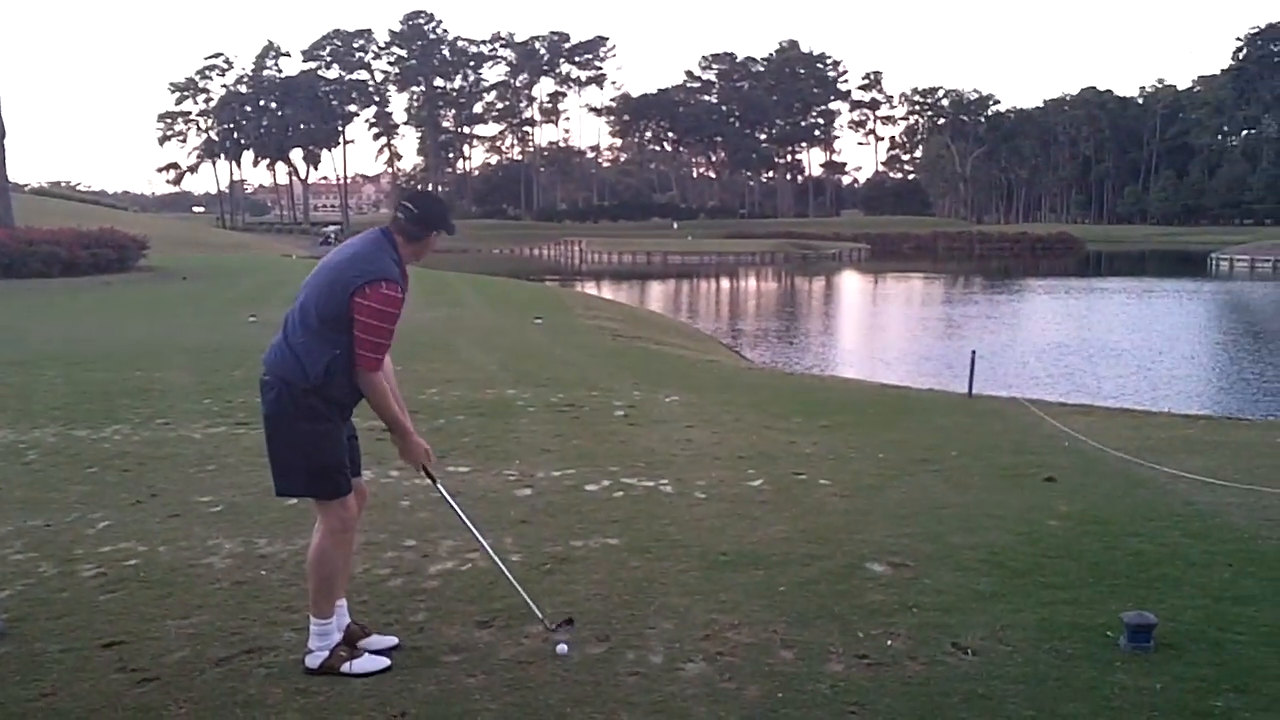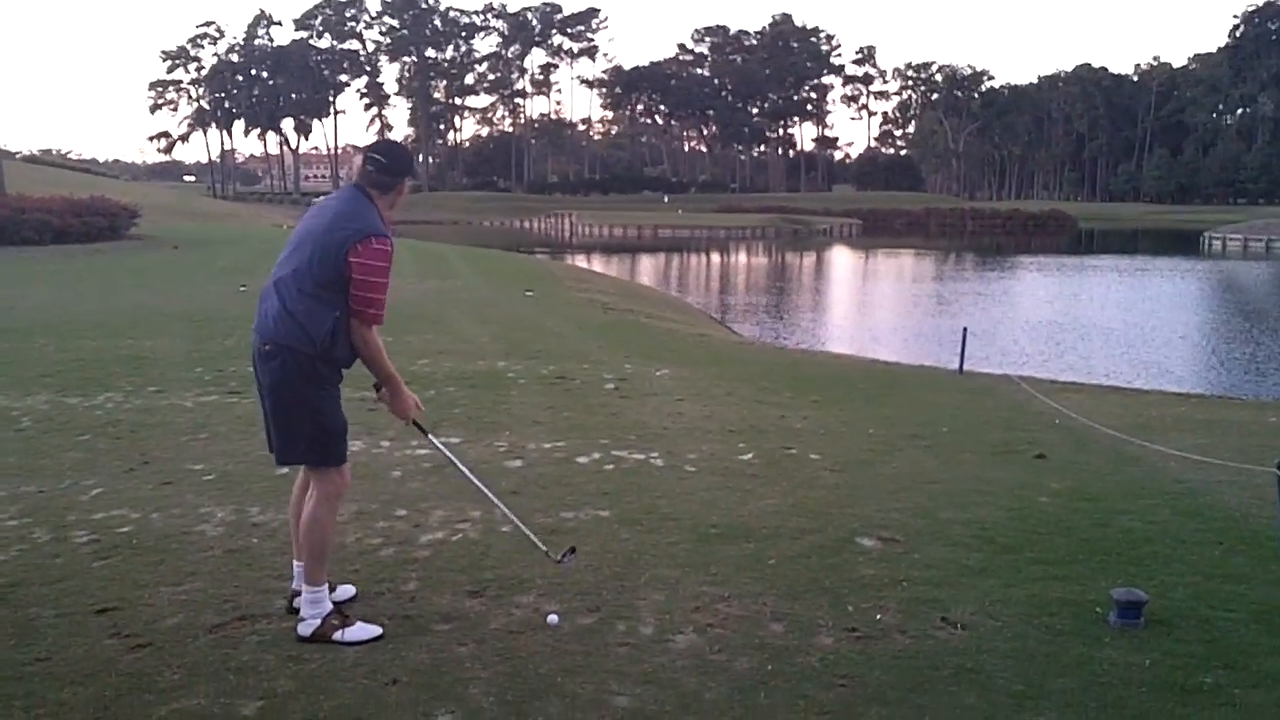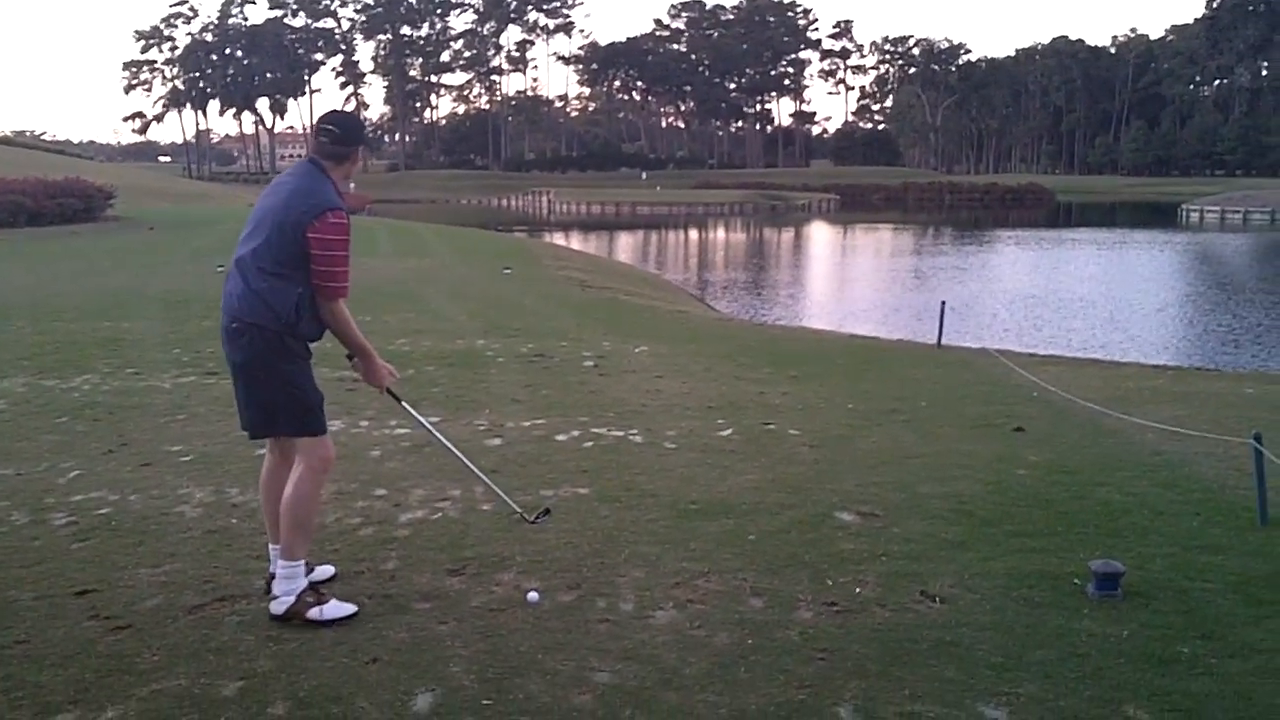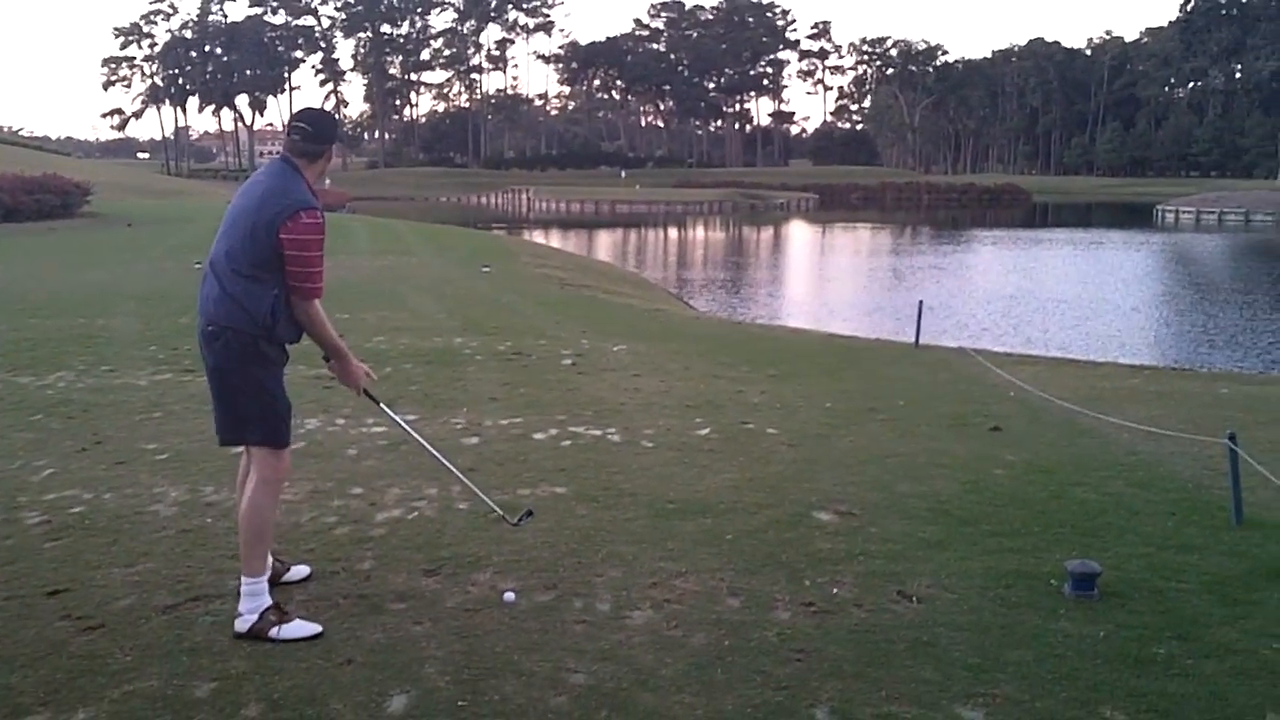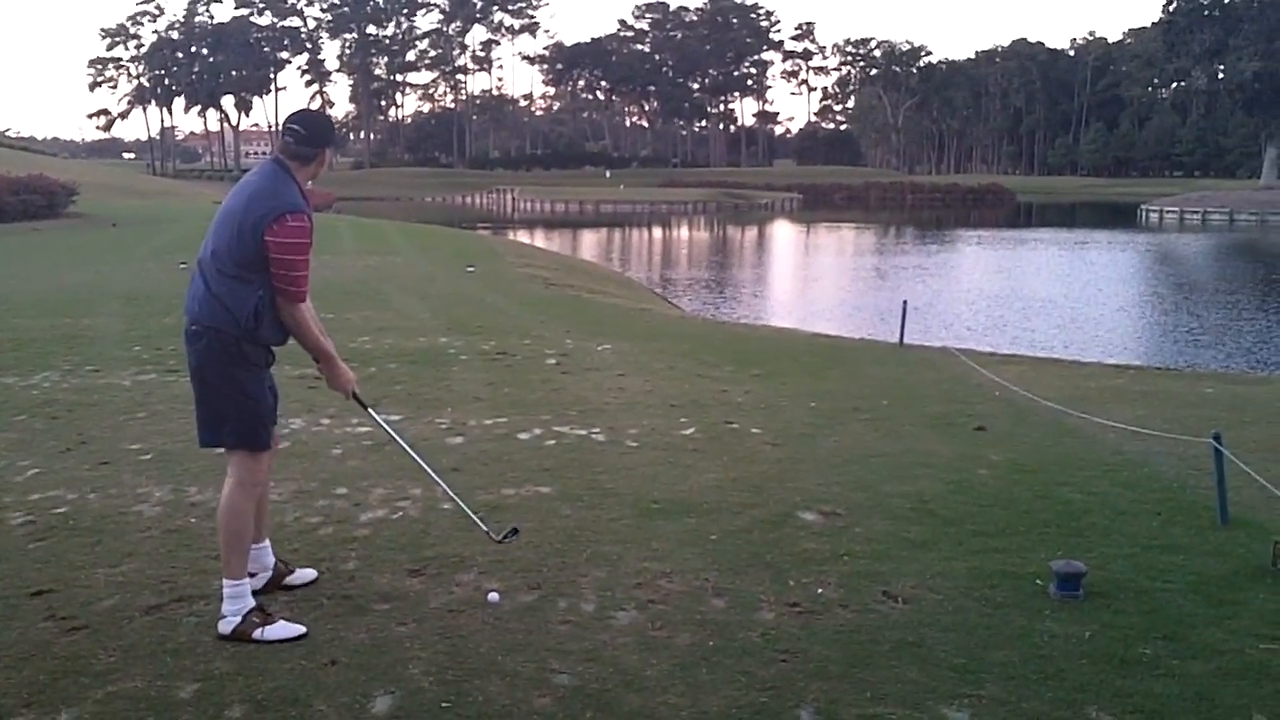
dt=0.3s
person 1, frame 1
left shoulder: (371, 249)
right shoulder: (382, 281)
left elbow: (374, 354)
right elbow: (369, 375)
left wrist: (404, 419)
right wrist: (404, 436)
left hip: (313, 390)
right hip: (301, 398)
left knee: (351, 499)
right knee: (338, 514)
left ankle: (338, 622)
right ankle: (323, 645)
person 1, frame 2
left shoulder: (332, 208)
right shoulder: (371, 237)
right elbow: (362, 330)
left wrist: (385, 381)
right wrist: (396, 390)
left hip: (279, 348)
right hip: (301, 361)
left knee: (315, 469)
right knee: (330, 481)
left ankle: (305, 583)
right ankle: (315, 613)
person 1, frame 3
left shoulder: (289, 183)
right shoulder: (327, 209)
right elbow: (329, 303)
left wrist: (357, 350)
right wrist: (368, 359)
left hip: (247, 326)
right hip: (270, 337)
left knee: (283, 447)
right knee: (315, 454)
left ankle: (282, 563)
right ankle: (291, 590)
person 1, frame 4
left shoulder: (264, 182)
right shoulder: (301, 209)
right elbow: (303, 303)
left wrist: (334, 347)
right wrist: (343, 358)
left hip: (228, 330)
right hip: (246, 341)
left knee: (257, 451)
right knee: (271, 465)
left ankle: (260, 563)
right ankle: (253, 608)
person 1, frame 5
left shoulder: (261, 182)
right shoulder: (289, 212)
left elbow: (291, 293)
right elbow: (290, 307)
left wrist: (327, 346)
right wrist: (330, 364)
left hip: (223, 332)
right hip: (230, 343)
left knee: (261, 447)
right knee: (248, 467)
left ankle: (260, 565)
right ankle: (236, 610)
